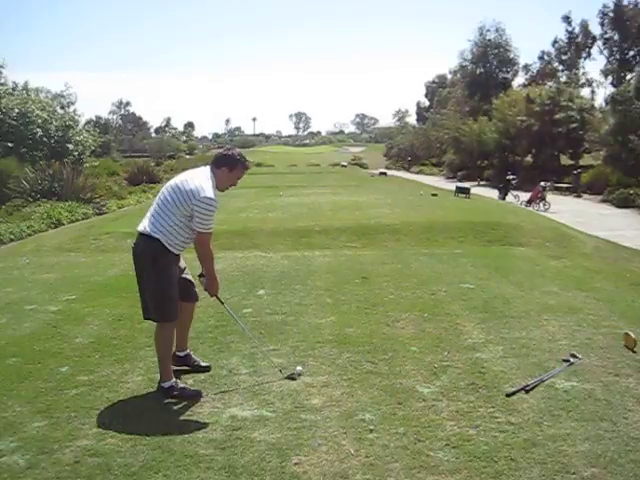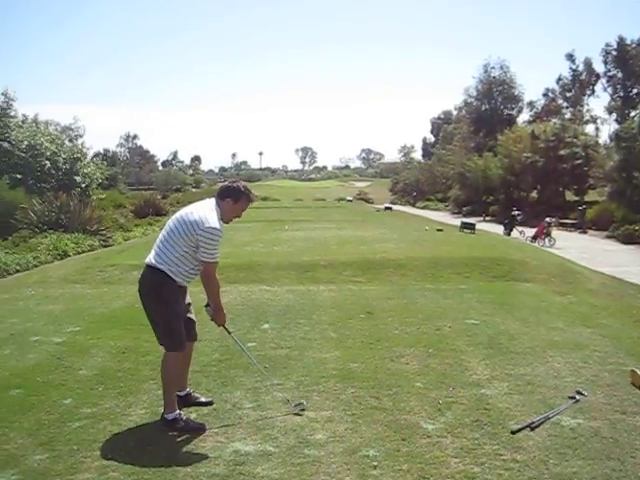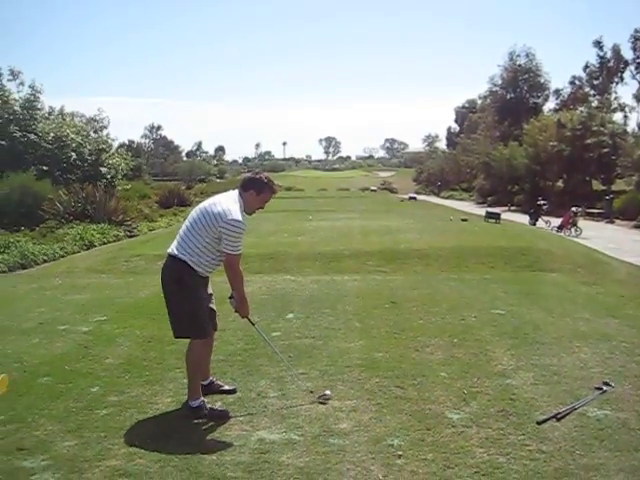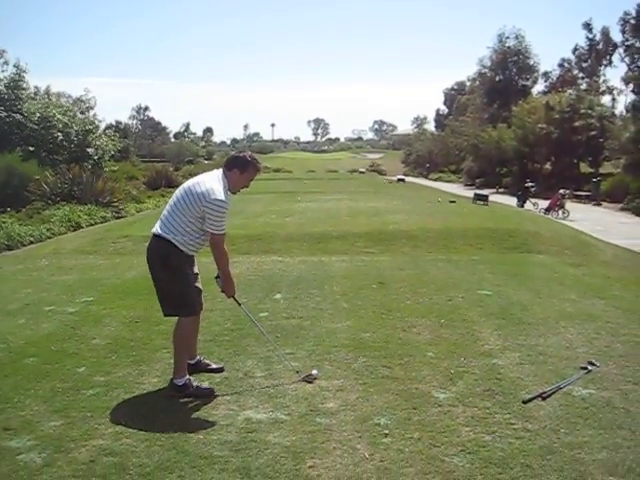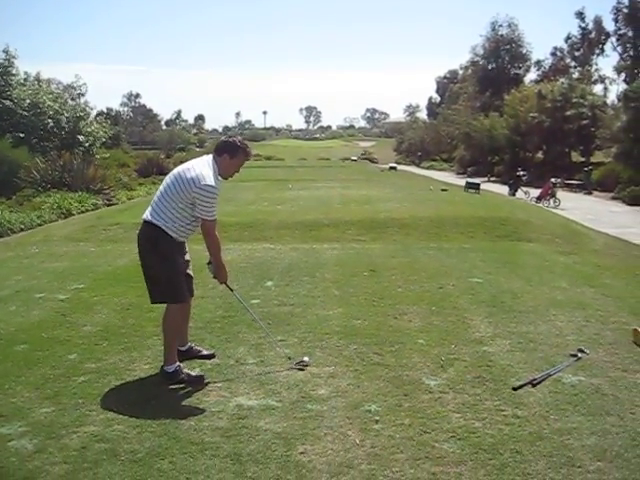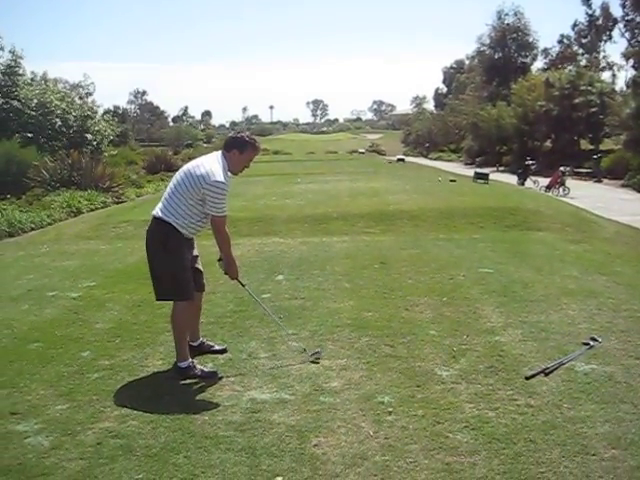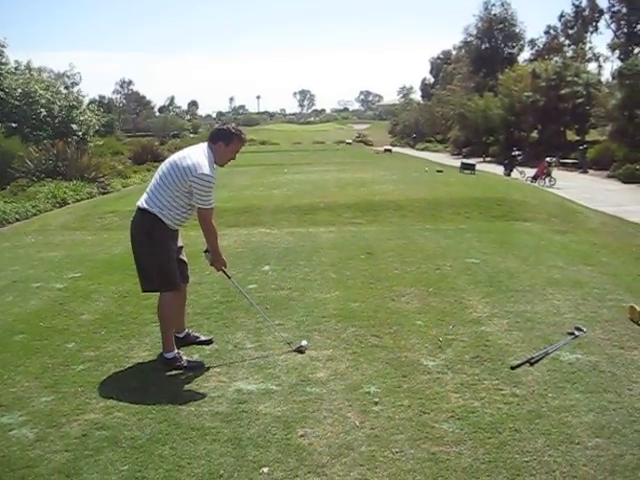
dt=0.5s
person 1, frame 1
left shoulder: (196, 176)
right shoulder: (206, 196)
left elbow: (197, 239)
right elbow: (203, 245)
left wrist: (206, 272)
right wrist: (211, 278)
left hip: (162, 248)
right hip: (155, 251)
left knee: (187, 297)
right knee: (167, 316)
left ankle: (181, 353)
right ankle: (167, 382)
person 1, frame 2
left shoulder: (202, 208)
right shoulder: (211, 226)
left elbow: (203, 269)
right elbow: (209, 274)
left wrist: (212, 303)
right wrist: (217, 308)
left hip: (169, 280)
right hip: (161, 283)
left knee: (187, 337)
right knee: (175, 346)
left ankle: (182, 392)
right ankle: (170, 413)
person 1, frame 3
left shoulder: (225, 200)
right shoulder: (233, 218)
left elbow: (227, 261)
right elbow: (233, 266)
left wrist: (236, 294)
right wrist: (241, 300)
left hip: (191, 270)
right hip: (183, 273)
left knee: (208, 329)
right knee: (200, 335)
left ankle: (205, 381)
right ankle: (194, 400)
person 1, frame 4
left shoulder: (210, 180)
right shoulder: (217, 197)
left elbow: (212, 239)
right elbow: (218, 246)
left wrist: (222, 273)
right wrist: (227, 279)
left hip: (176, 250)
right hip: (168, 252)
left knee: (194, 308)
right knee: (187, 313)
left ankle: (192, 359)
right ankle: (180, 379)
person 1, frame 5
left shoulder: (201, 166)
right shoulder: (206, 183)
left elbow: (204, 227)
right elbow: (209, 232)
left wrist: (214, 260)
right wrist: (219, 265)
left hip: (168, 236)
right hip: (159, 238)
left knee: (185, 295)
right knee: (176, 299)
left ankle: (183, 346)
right ankle: (170, 366)
person 1, frame 6
left shoulder: (211, 162)
right shoulder: (217, 180)
left elbow: (214, 224)
right elbow: (219, 228)
left wrist: (224, 255)
right wrist: (230, 261)
left hip: (178, 233)
right hip: (168, 235)
left knee: (196, 290)
right knee: (183, 297)
left ankle: (195, 341)
right ankle: (183, 362)
person 1, frame 7
left shoulder: (196, 153)
right shoulder: (203, 172)
left elbow: (202, 216)
right elbow: (206, 220)
left wrist: (211, 246)
right wrist: (216, 254)
left hip: (162, 223)
right hip: (153, 226)
left knee: (180, 280)
right knee: (170, 287)
left ankle: (180, 333)
right ankle: (169, 353)
